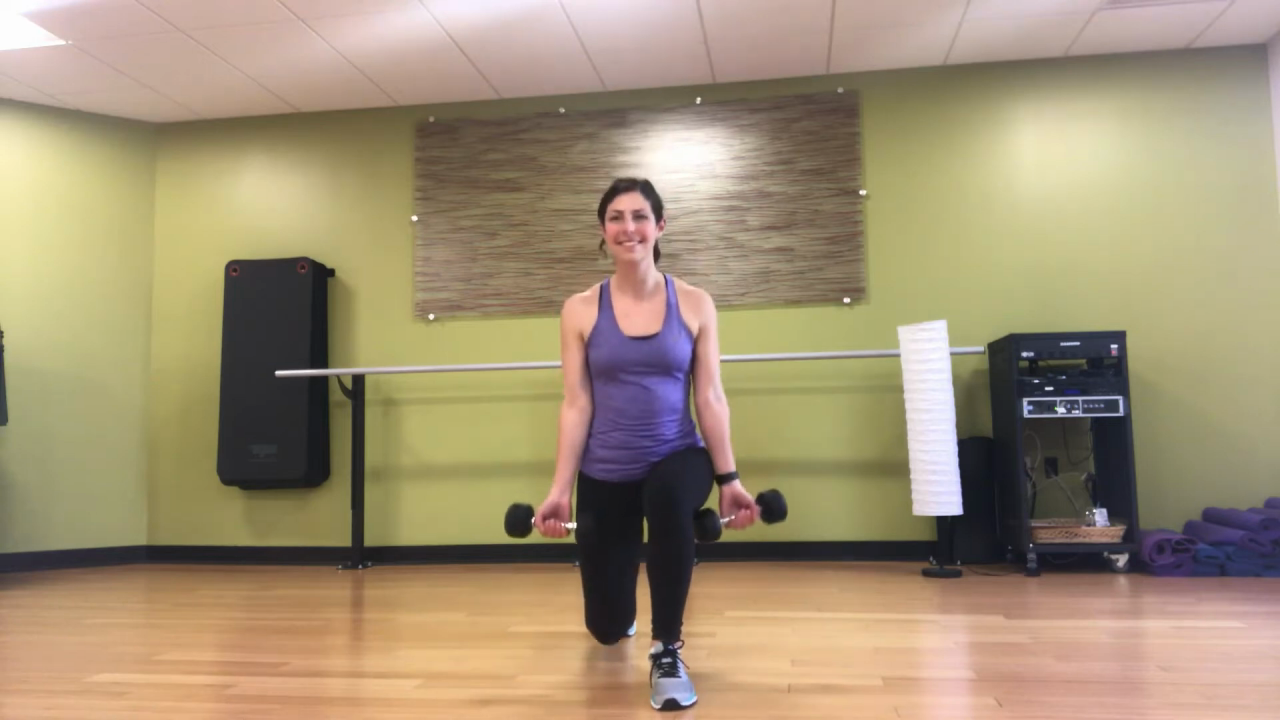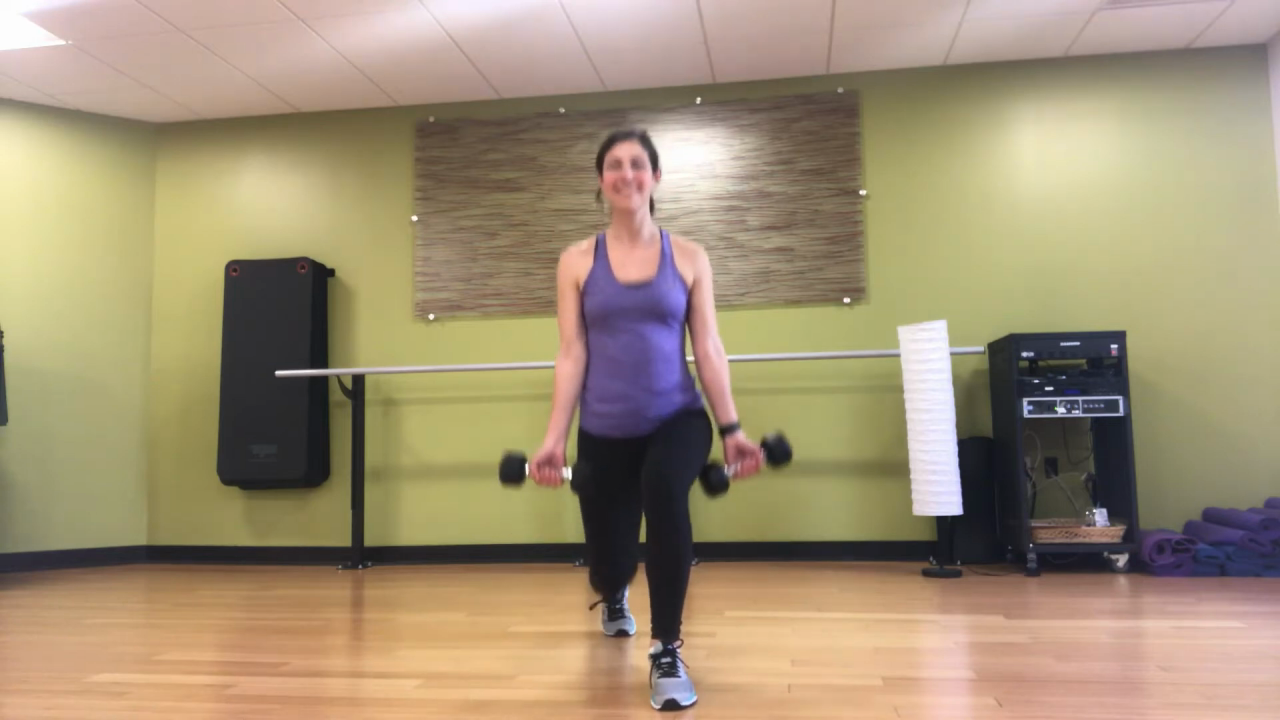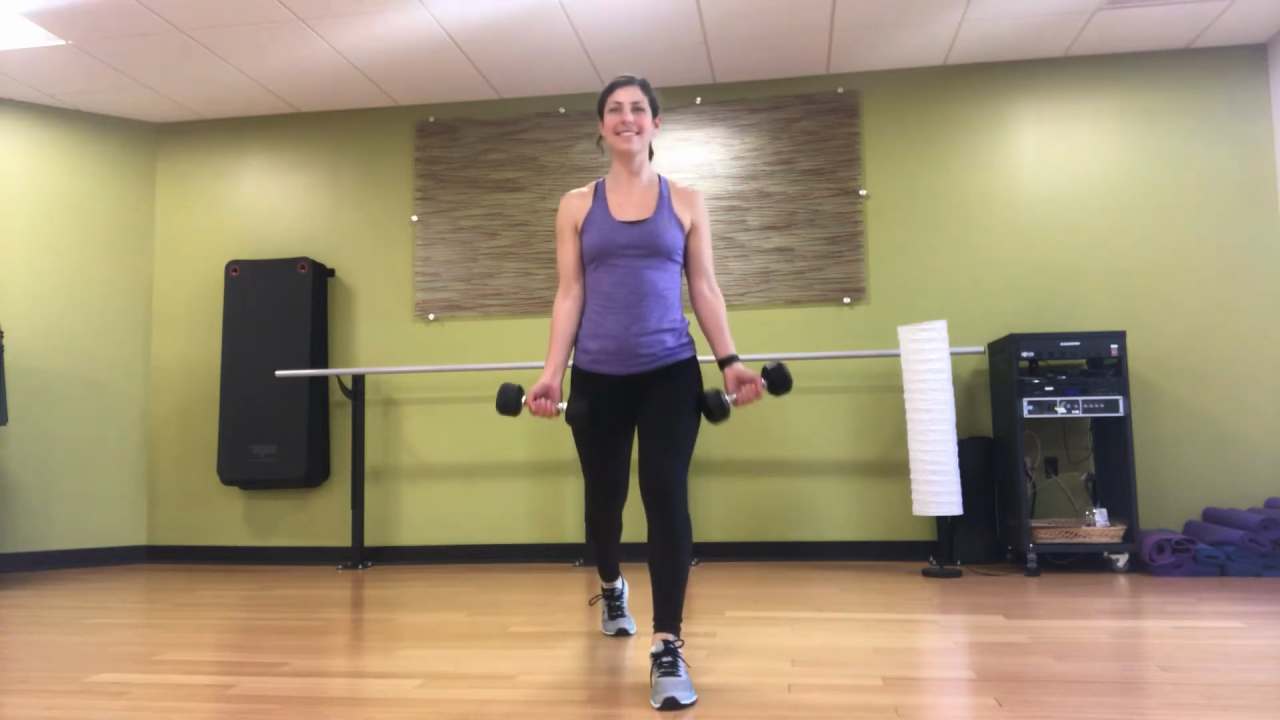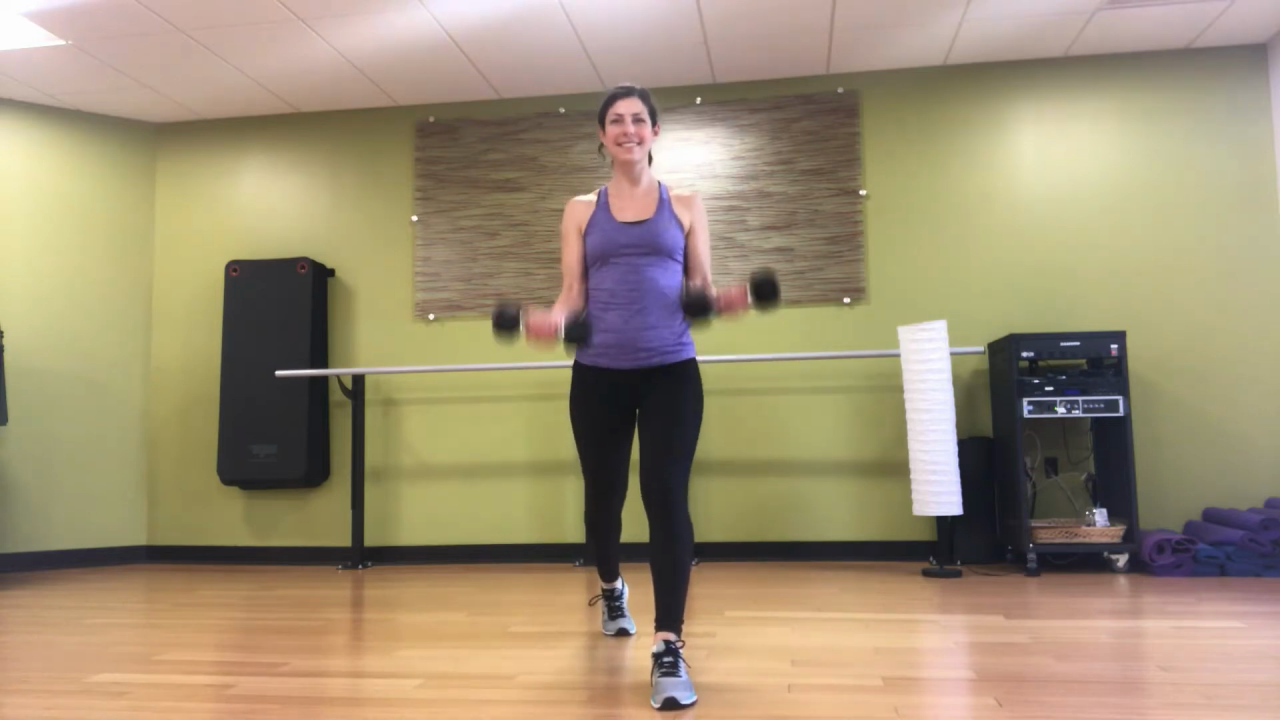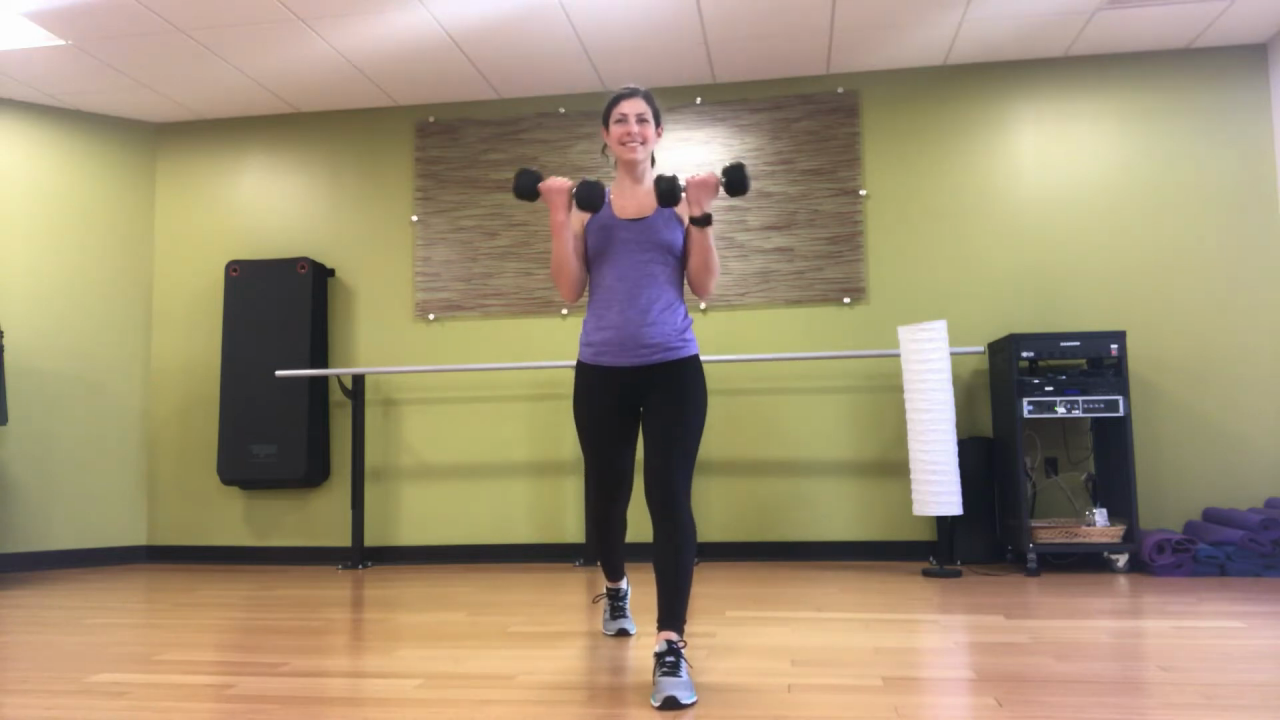
dt=0.3s
person 1, frame 1
left shoulder: (695, 304)
right shoulder: (580, 310)
left elbow: (709, 397)
right elbow: (576, 405)
left wrist: (728, 478)
right wrist: (561, 487)
left hip: (678, 456)
right hip: (605, 473)
left knee: (669, 499)
right knee: (608, 625)
left ankle: (667, 652)
right ankle: (621, 610)
person 1, frame 2
left shoulder: (688, 256)
right shoulder: (578, 260)
left elbow: (707, 347)
right elbow: (571, 354)
left wrist: (730, 428)
right wrist: (555, 436)
left hip: (675, 418)
right hip: (604, 430)
left knee: (665, 499)
right knee: (610, 559)
left ankle: (666, 651)
right ankle: (615, 599)
person 1, frame 3
left shoulder: (686, 201)
right shoulder: (577, 205)
left elbow: (703, 288)
right elbow: (569, 295)
left wrist: (729, 359)
right wrist: (552, 371)
left hip: (670, 371)
right hip: (598, 376)
left knee: (665, 492)
right knee: (603, 495)
left ankle: (667, 646)
right ankle: (612, 587)
person 1, frame 4
left shoulder: (685, 204)
right shoulder: (581, 209)
left elbow: (697, 288)
right elbow: (574, 291)
left wrist: (716, 298)
right wrist: (553, 317)
left hip: (670, 370)
right hip: (599, 373)
left knee: (666, 497)
right knee: (603, 494)
left ankle: (668, 650)
right ankle: (611, 590)
person 1, frame 5
left shoulder: (683, 199)
right shoulder: (585, 205)
left elbow: (703, 287)
right elbow: (571, 290)
left wrist: (701, 216)
right wrist: (561, 217)
left hip: (673, 368)
right hip: (602, 370)
left knee: (670, 497)
right knee: (606, 494)
left ankle: (671, 648)
right ankle: (616, 589)
